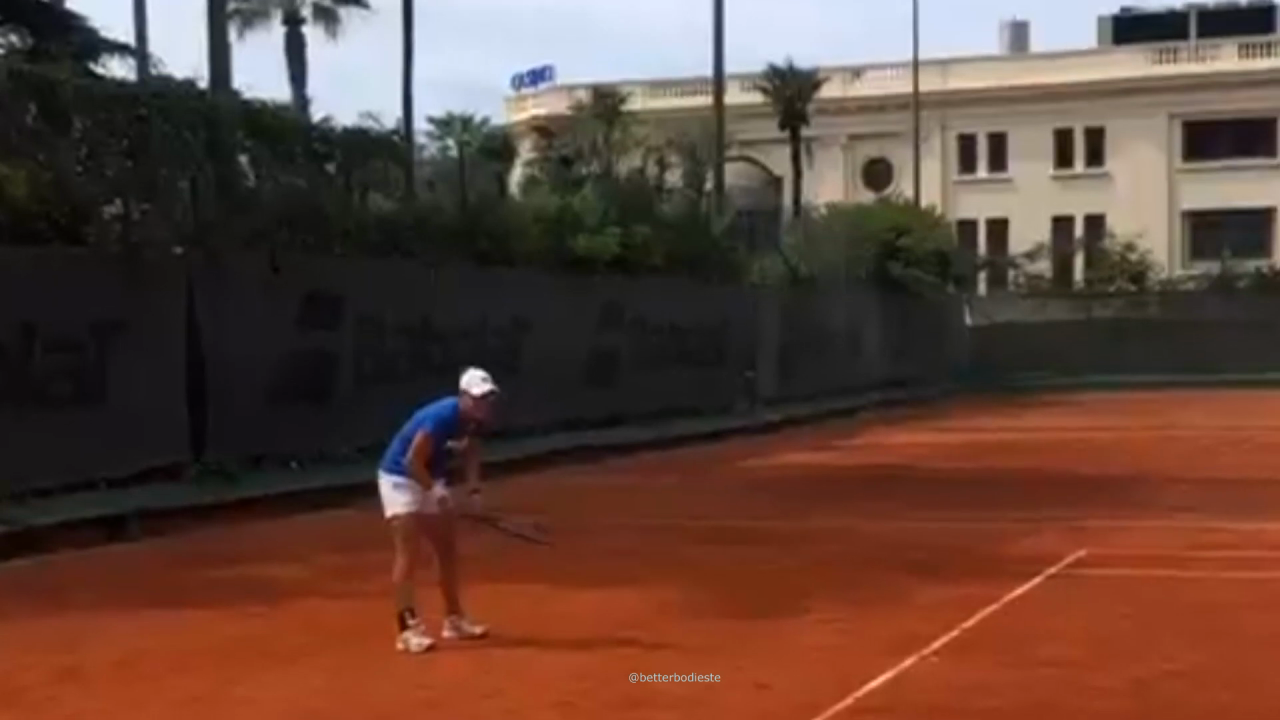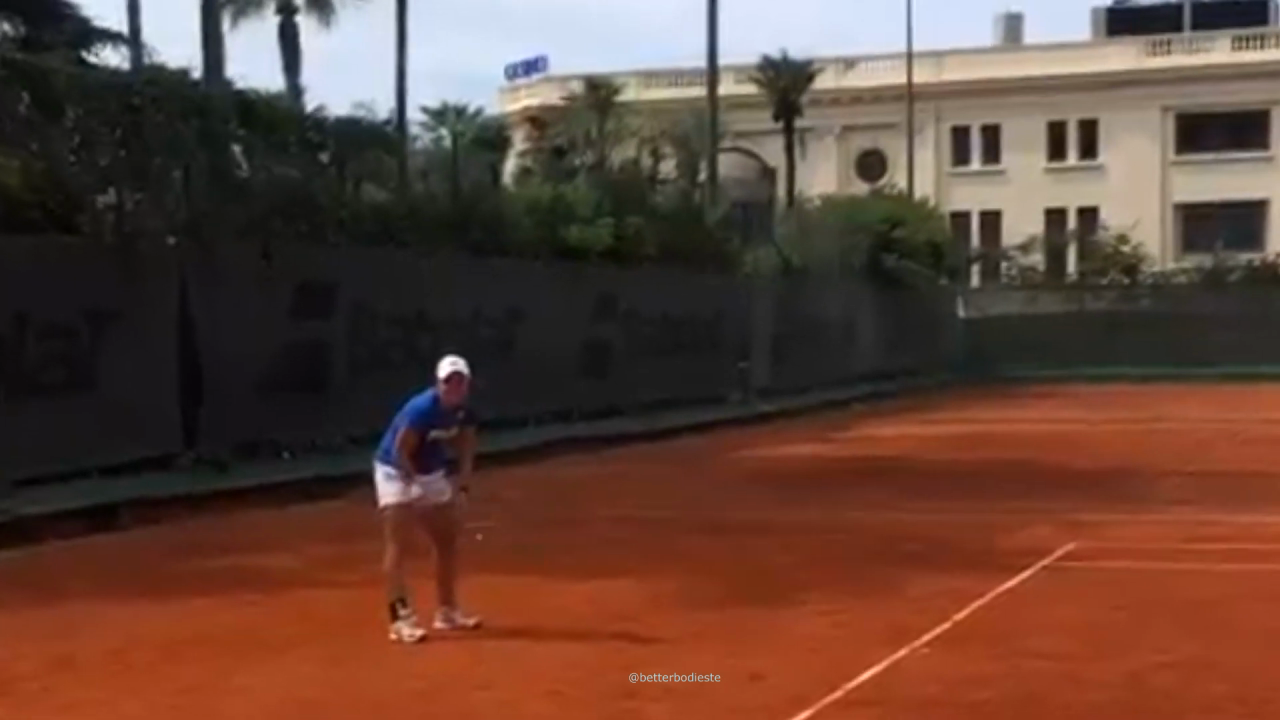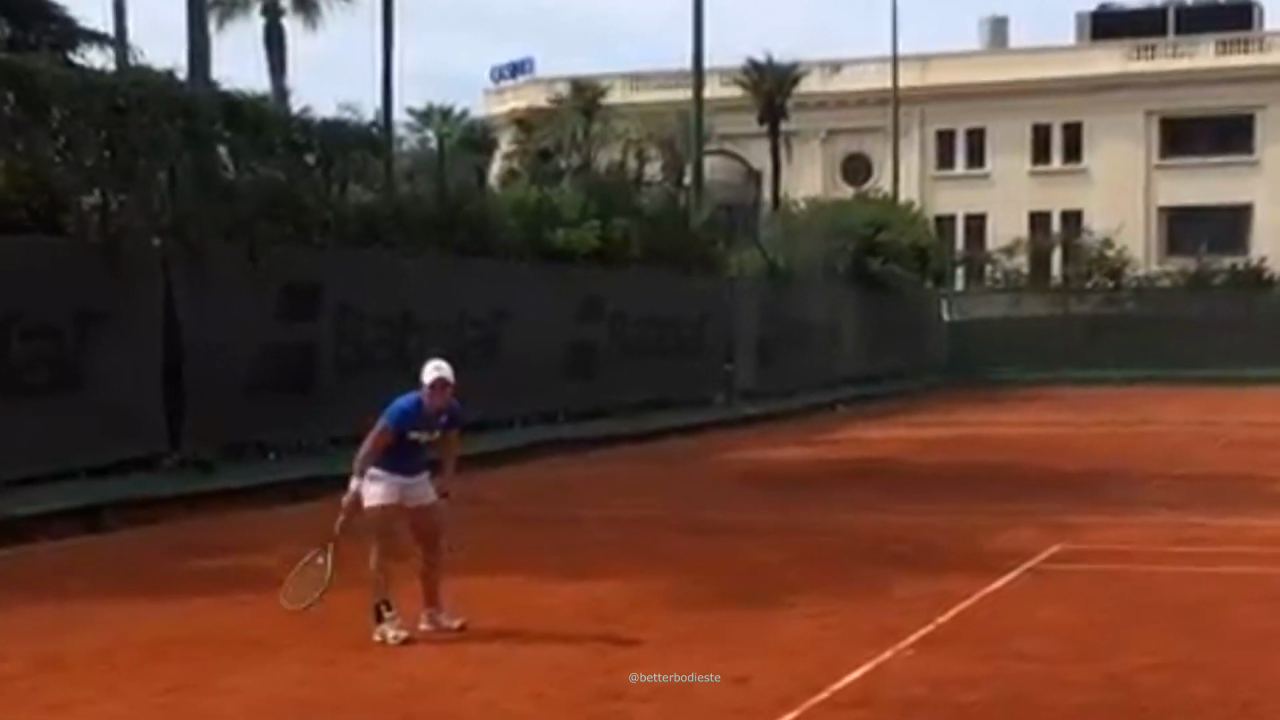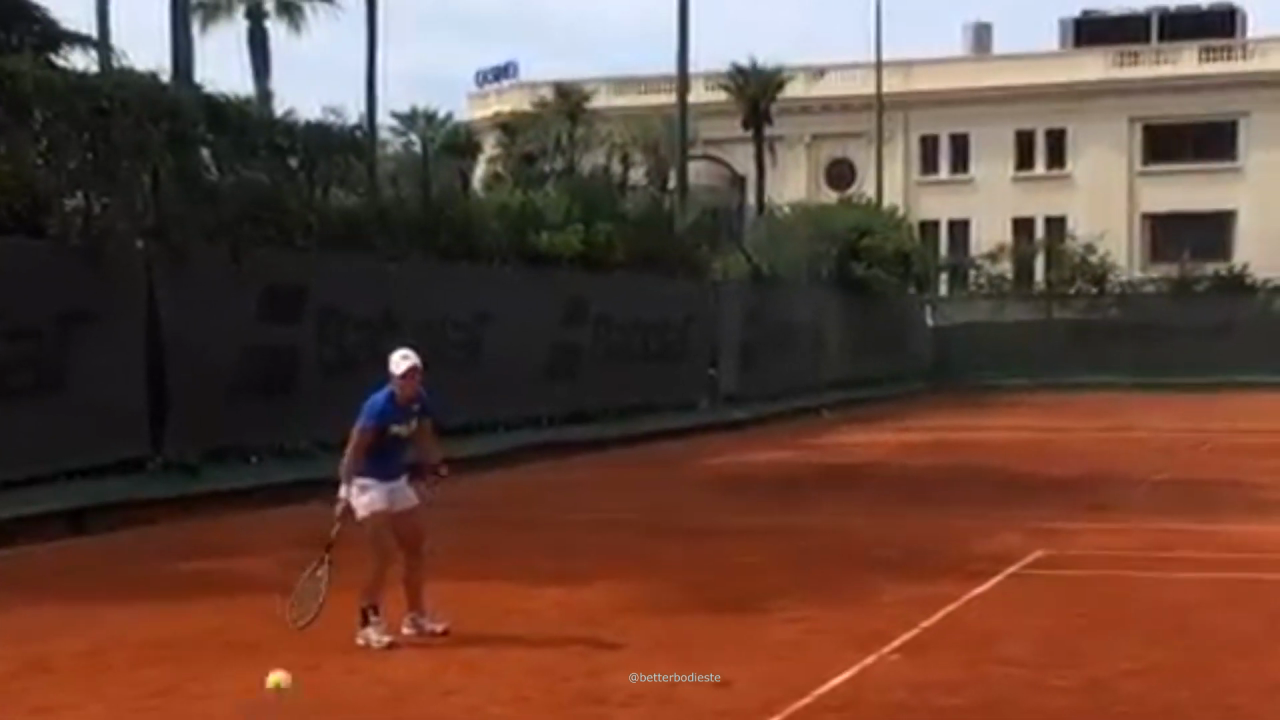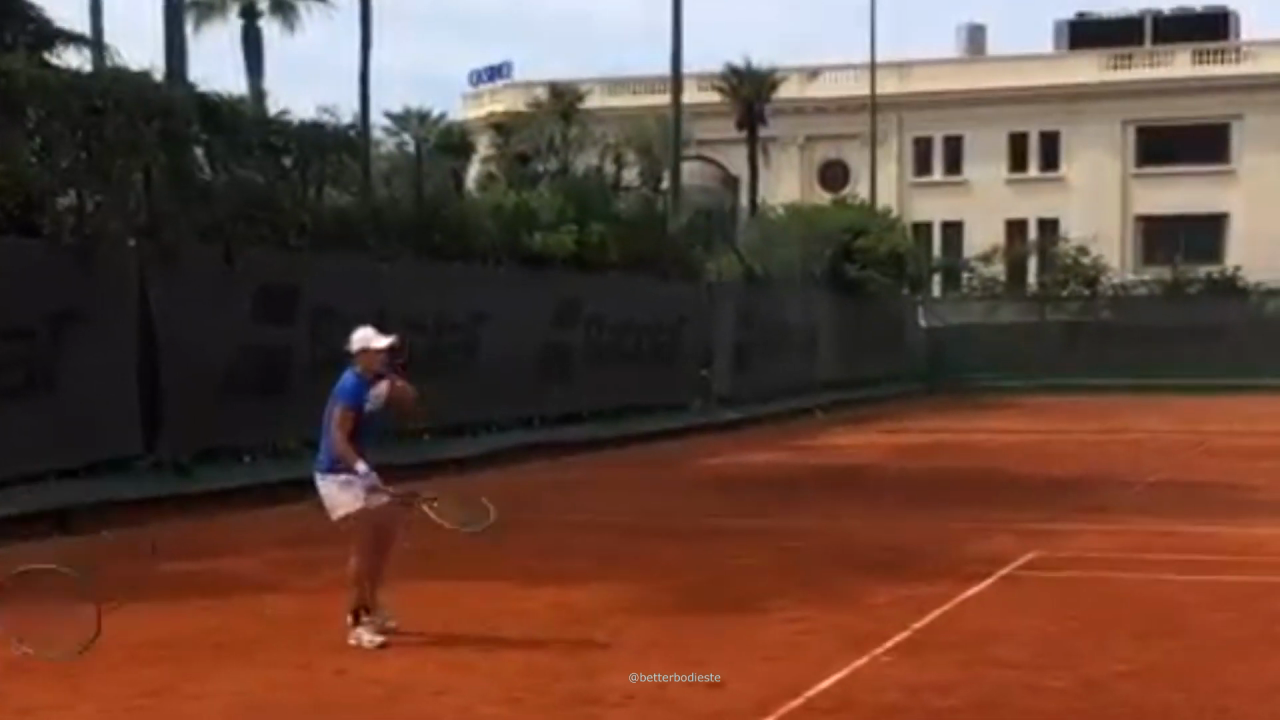
dt=0.4s
person 1, frame 1
left shoulder: (473, 419)
right shoulder: (441, 416)
left elbow: (469, 456)
right elbow: (413, 461)
left wrist: (474, 490)
right wrist: (438, 493)
left hip: (431, 481)
right hip: (401, 479)
left knee: (448, 550)
right knee: (408, 553)
left ankle: (454, 619)
right ankle: (408, 629)
person 1, frame 2
left shoulder: (464, 409)
right shoulder: (421, 408)
left elbow: (466, 447)
right elbow: (400, 454)
left wrist: (462, 485)
right wrist: (415, 492)
left hip: (432, 474)
right hip: (396, 471)
left knee: (448, 543)
right knee: (397, 544)
left ankle: (447, 610)
right ankle: (400, 618)
person 1, frame 3
left shoulder: (451, 412)
right shoulder: (403, 410)
left elbow: (449, 450)
right elbow: (370, 447)
left wrist: (443, 488)
right wrist: (355, 486)
left hip: (416, 476)
right hip: (381, 474)
left knee: (432, 543)
right knee: (383, 545)
left ankle: (432, 612)
right ankle: (384, 620)
person 1, frame 4
left shoulder: (420, 399)
right shoulder: (379, 407)
left elbow: (422, 437)
right elbow: (353, 450)
left wrist: (435, 465)
right wrist: (346, 493)
left hip: (396, 480)
right hip: (365, 482)
left knee: (415, 546)
right knee: (381, 551)
left ankle: (416, 616)
right ankle: (368, 624)
person 1, frame 5
left shoulder: (377, 377)
right shoulder: (349, 387)
left elbow: (410, 396)
right elbow: (338, 439)
left wrist: (391, 385)
right wrist: (364, 472)
left hip: (360, 475)
right hip: (337, 475)
left knee: (386, 535)
right knee: (364, 545)
left ankle: (371, 608)
right ankle: (360, 624)
